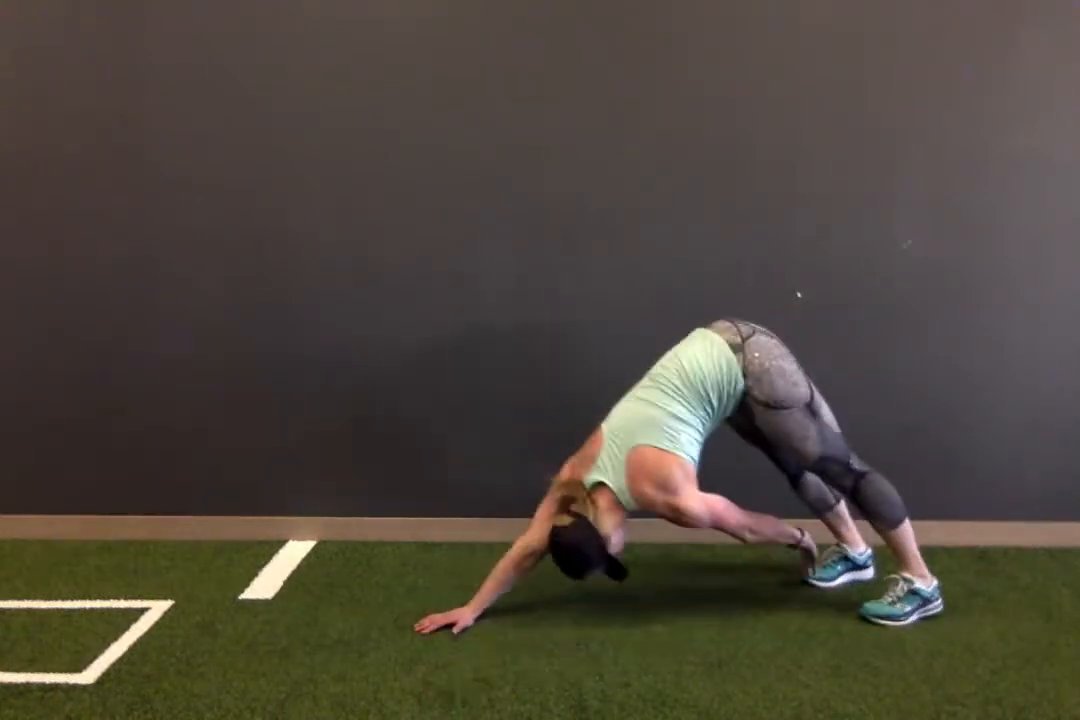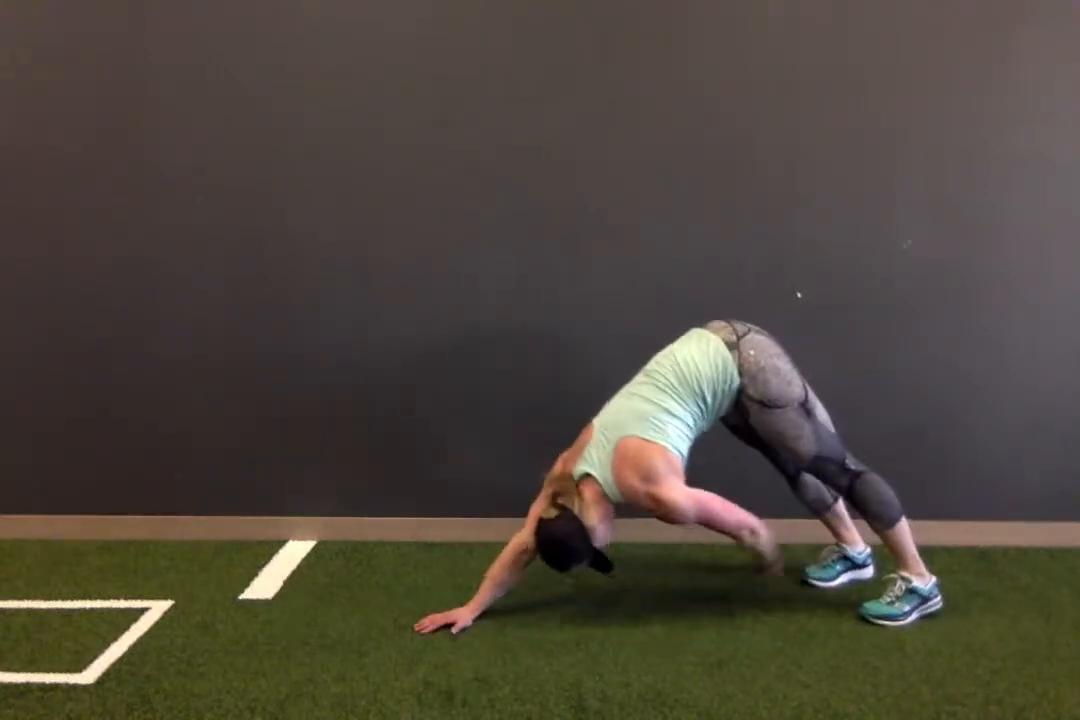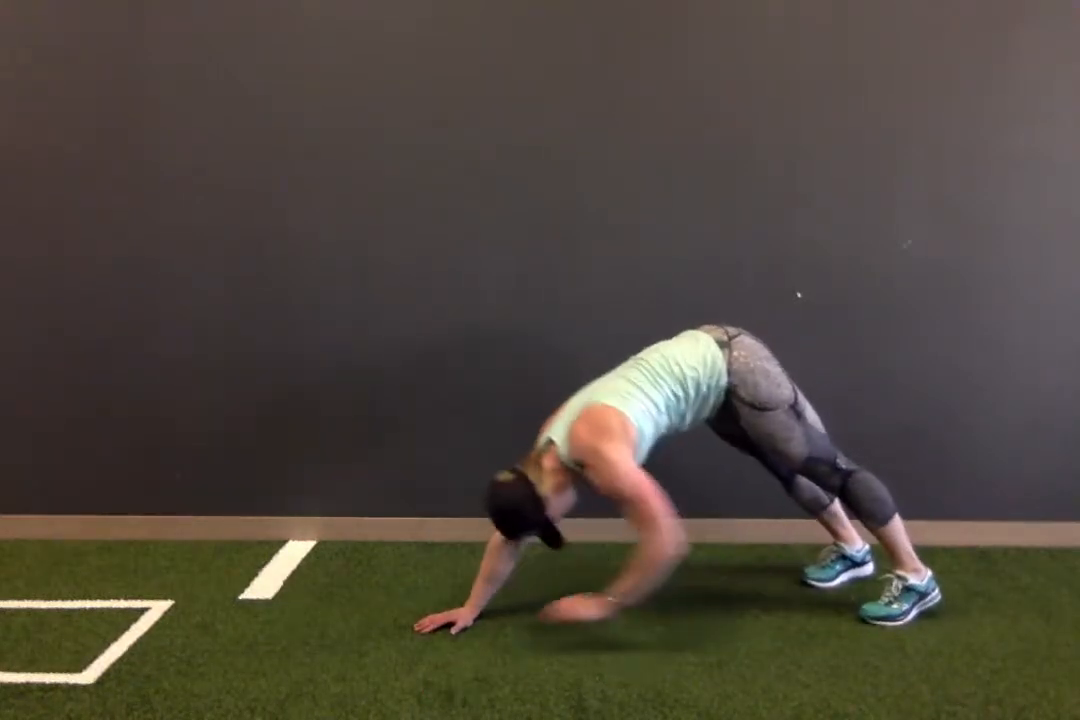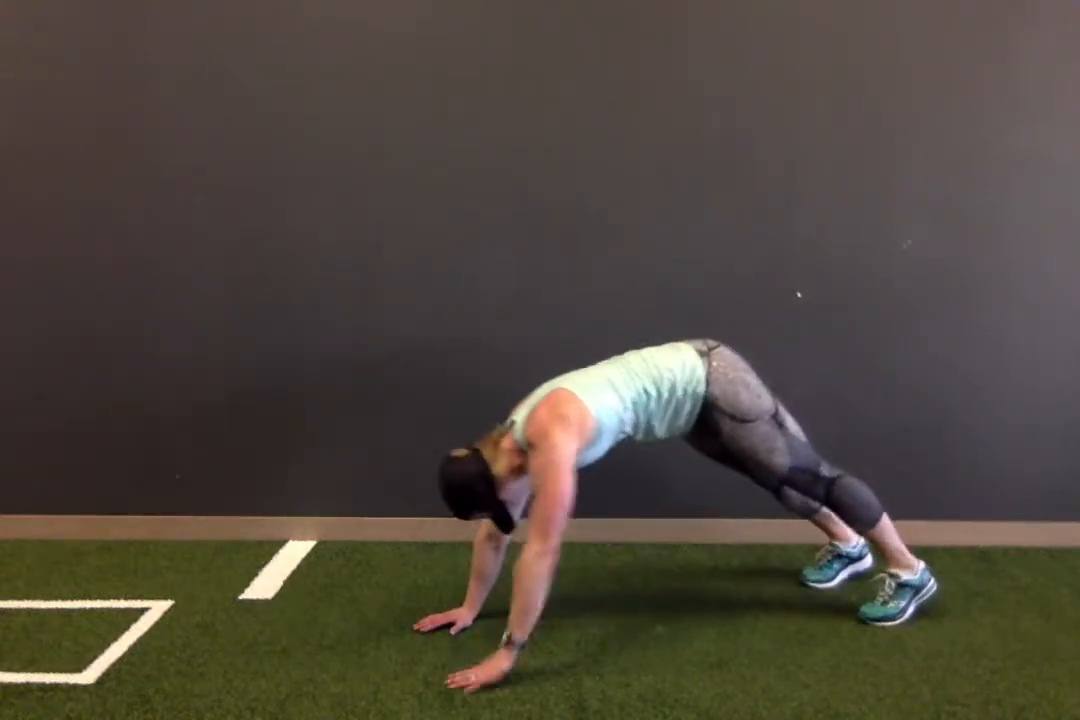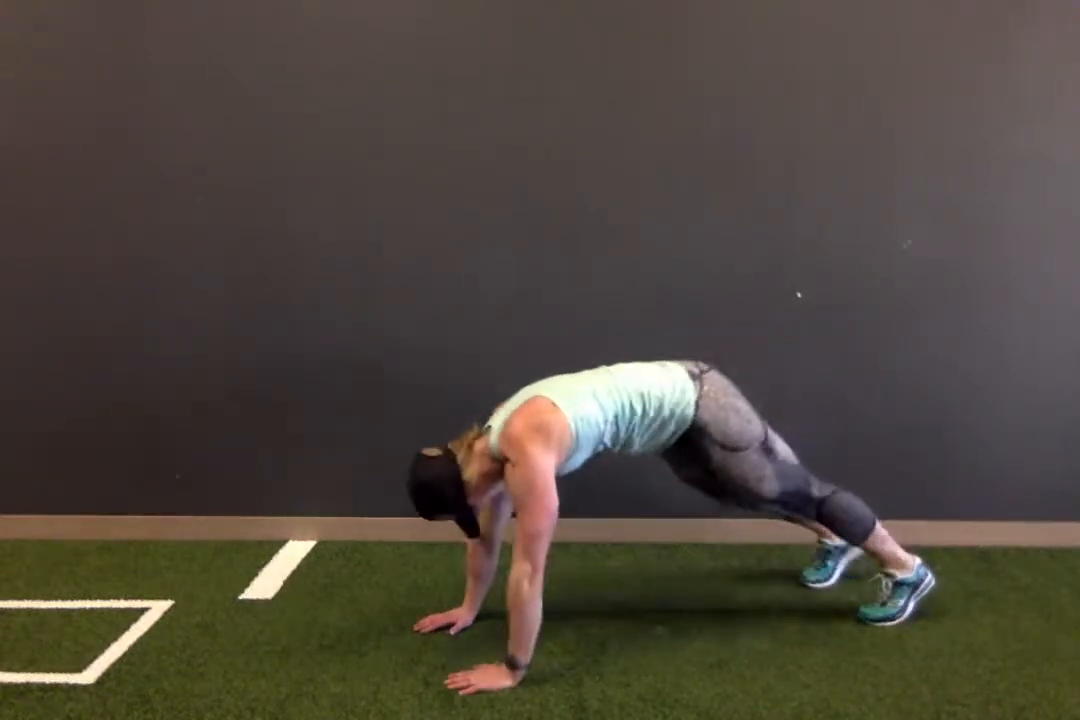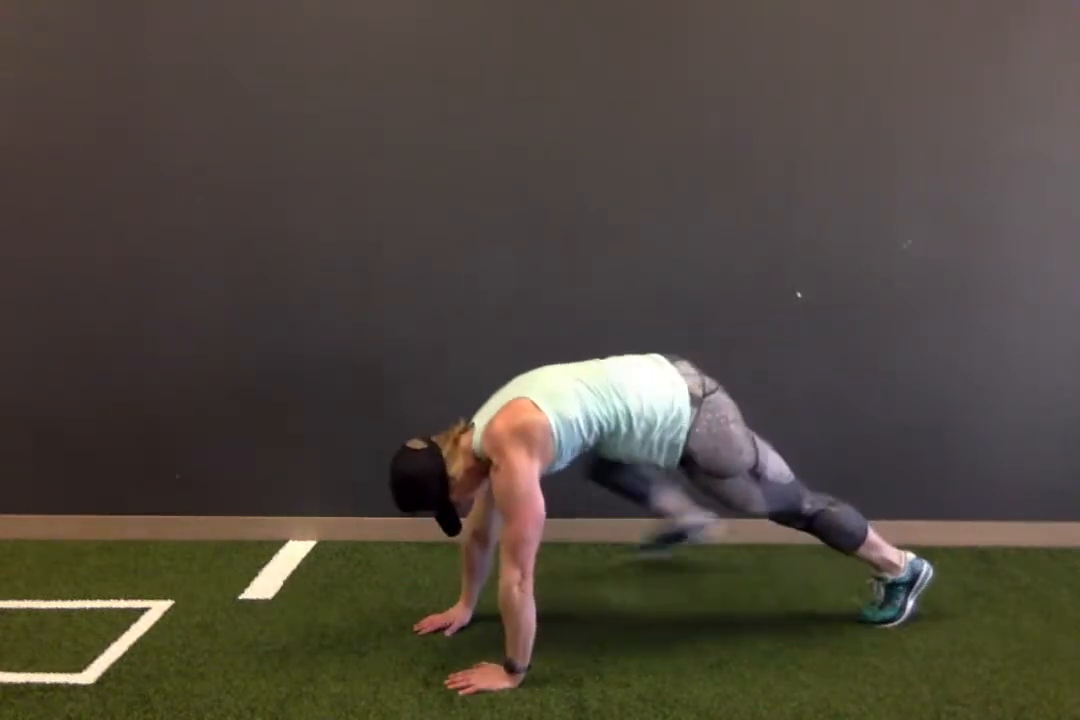
dt=0.2s
person 1, frame 1
left shoulder: (660, 494)
right shoulder: (578, 473)
left elbow: (748, 526)
right elbow: (530, 544)
left wrist: (799, 539)
right wrist: (471, 609)
left hip: (748, 362)
right hip: (720, 347)
left knee: (839, 466)
right knee: (791, 457)
left ankle: (920, 583)
right ankle: (852, 552)
person 1, frame 2
left shoulder: (647, 485)
right shoulder: (567, 474)
left elbow: (748, 526)
right elbow: (524, 541)
left wrist: (771, 563)
right wrist: (472, 608)
left hip: (743, 362)
right hip: (716, 351)
left knee: (836, 465)
right knee: (789, 458)
left ankle: (918, 581)
right ankle: (852, 551)
person 1, frame 3
left shoulder: (599, 454)
right shoulder: (546, 448)
left elbow: (668, 538)
right elbow: (509, 536)
left wrist: (608, 603)
right wrist: (471, 608)
left hip: (732, 366)
right hip: (710, 366)
left knee: (825, 465)
right knee: (781, 461)
left ankle: (915, 579)
right ankle: (851, 551)
person 1, frame 4
left shoulder: (550, 438)
right shoulder: (511, 436)
left elbow: (541, 553)
right elbow: (494, 531)
left wrist: (507, 653)
right wrist: (470, 607)
left hip: (708, 379)
right hip: (687, 382)
left knee: (808, 472)
right knee: (770, 471)
left ankle: (909, 572)
right ankle: (848, 547)
person 1, frame 5
left shoulder: (526, 449)
right shoulder: (492, 439)
left elbow: (528, 569)
right elbow: (487, 533)
left wrist: (512, 669)
right wrist: (469, 606)
left hip: (693, 404)
right hip: (672, 388)
left knee: (798, 488)
right knee: (720, 488)
left ankle: (906, 570)
right ankle: (834, 541)
person 1, frame 6
left shoulder: (508, 450)
right shoulder: (481, 431)
left elbow: (518, 573)
right elbow: (481, 527)
left wrist: (512, 672)
right wrist: (465, 605)
left hip: (686, 417)
right hip: (661, 379)
left knee: (790, 503)
right knee: (604, 464)
left ankle: (898, 568)
right ankle: (686, 520)
